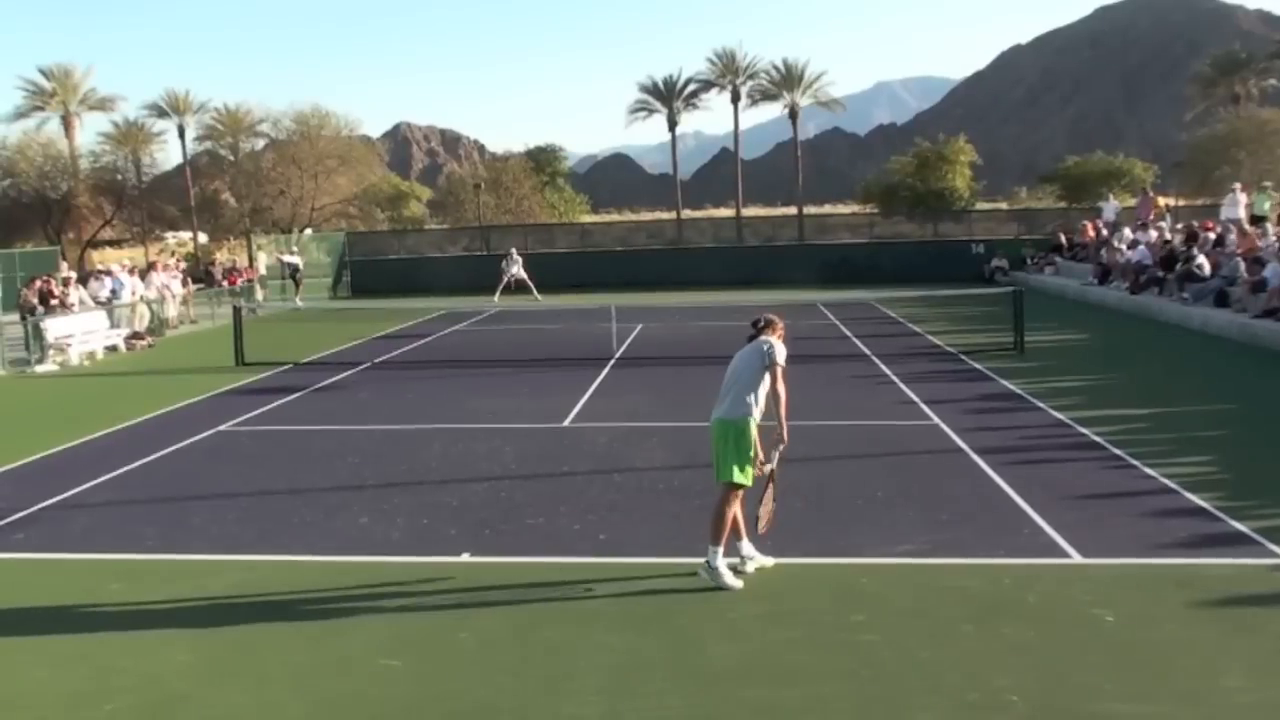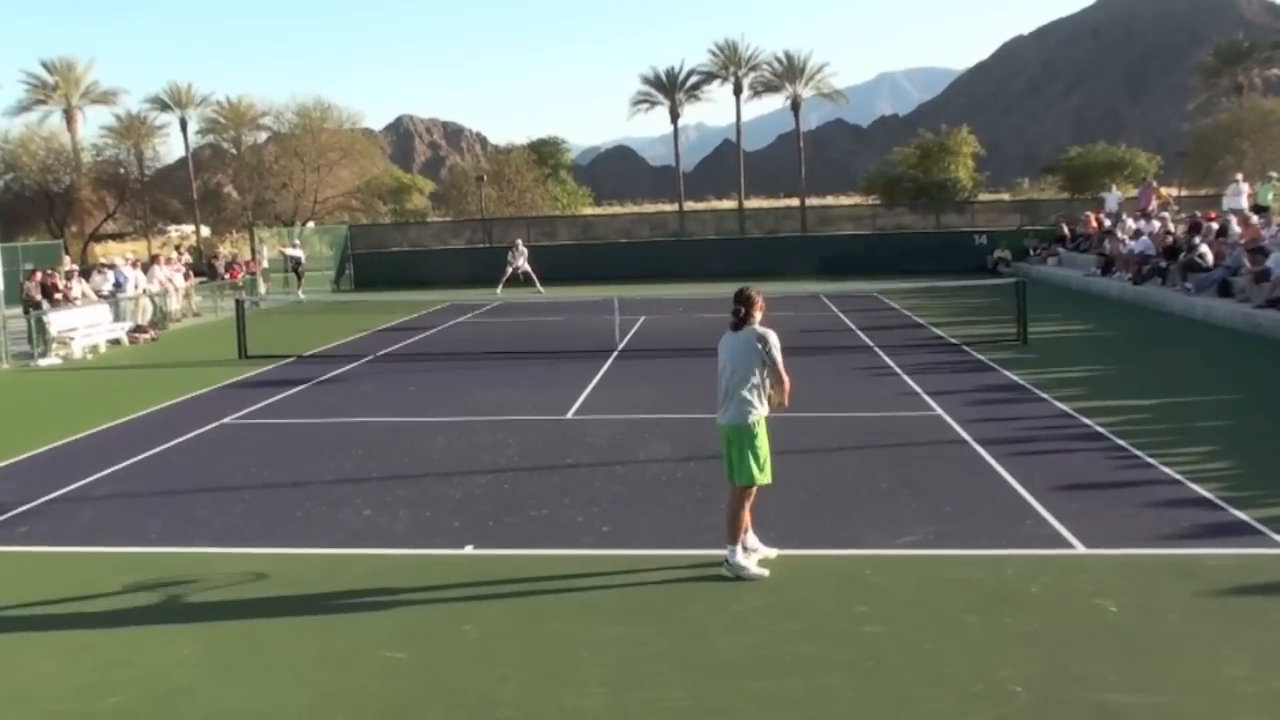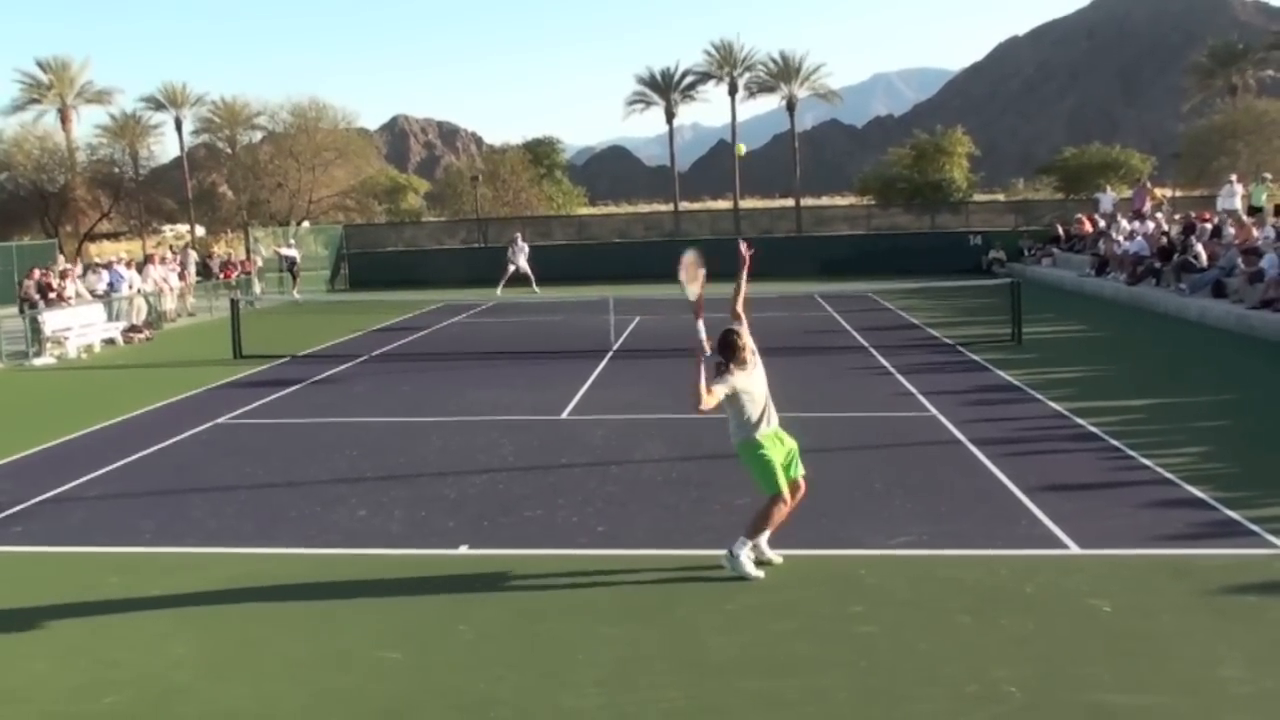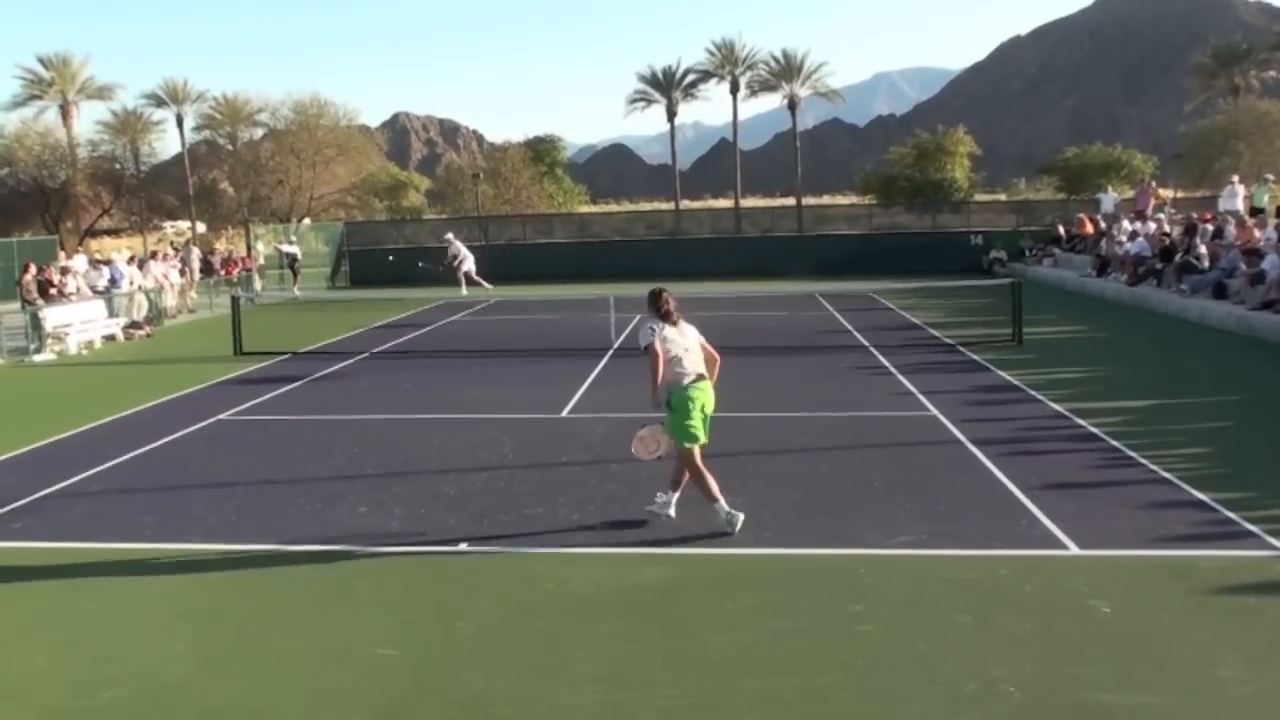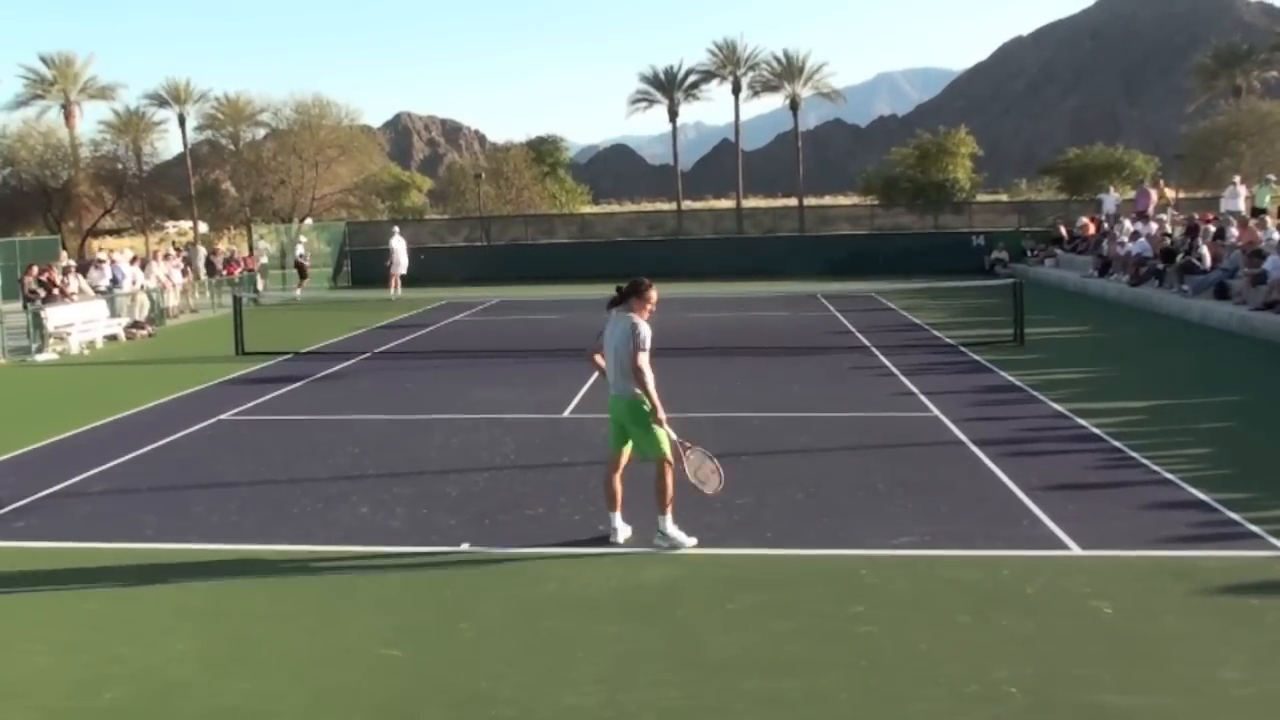
dt=1s
person 1, frame 1
left shoulder: (746, 352)
right shoulder: (774, 346)
right elbow: (777, 385)
left wrist: (757, 450)
right wrist: (782, 427)
left hip: (721, 421)
right hip: (736, 422)
left knee: (733, 490)
right knee: (731, 491)
left ankle: (747, 553)
right ankle: (714, 561)
person 1, frame 2
left shoulder: (727, 339)
right shoulder: (764, 336)
right elbow: (782, 381)
left wrist: (765, 393)
right wrist: (782, 398)
left hip: (727, 419)
right hip: (747, 420)
left knee: (742, 487)
right knee: (744, 489)
left ankle: (749, 544)
right ankle: (733, 559)
person 1, frame 3
left shoulder: (747, 356)
right shoulder: (728, 379)
left elbow: (739, 310)
right elbow: (701, 405)
left wrist: (744, 265)
right wrist: (700, 366)
left hip: (772, 433)
right hip: (754, 442)
left knee: (797, 489)
right knee: (780, 500)
left ankle: (757, 543)
right ankle: (739, 551)
person 1, frame 4
left shoulder: (650, 330)
right shoulder: (688, 328)
left elbow: (656, 358)
right elbow: (714, 359)
left wrist: (654, 394)
left hip: (683, 397)
right hip: (703, 391)
left knee: (691, 462)
right knee: (680, 454)
left ankle: (727, 513)
right ankle: (668, 502)
person 1, frame 5
left shoulder: (612, 323)
right shoulder: (638, 326)
left elbow: (595, 356)
right elbow: (637, 368)
right wrist: (655, 405)
left hip: (617, 401)
right hip: (636, 403)
left knee: (616, 465)
right knee: (665, 463)
left ankle: (617, 527)
right ankle: (666, 529)
